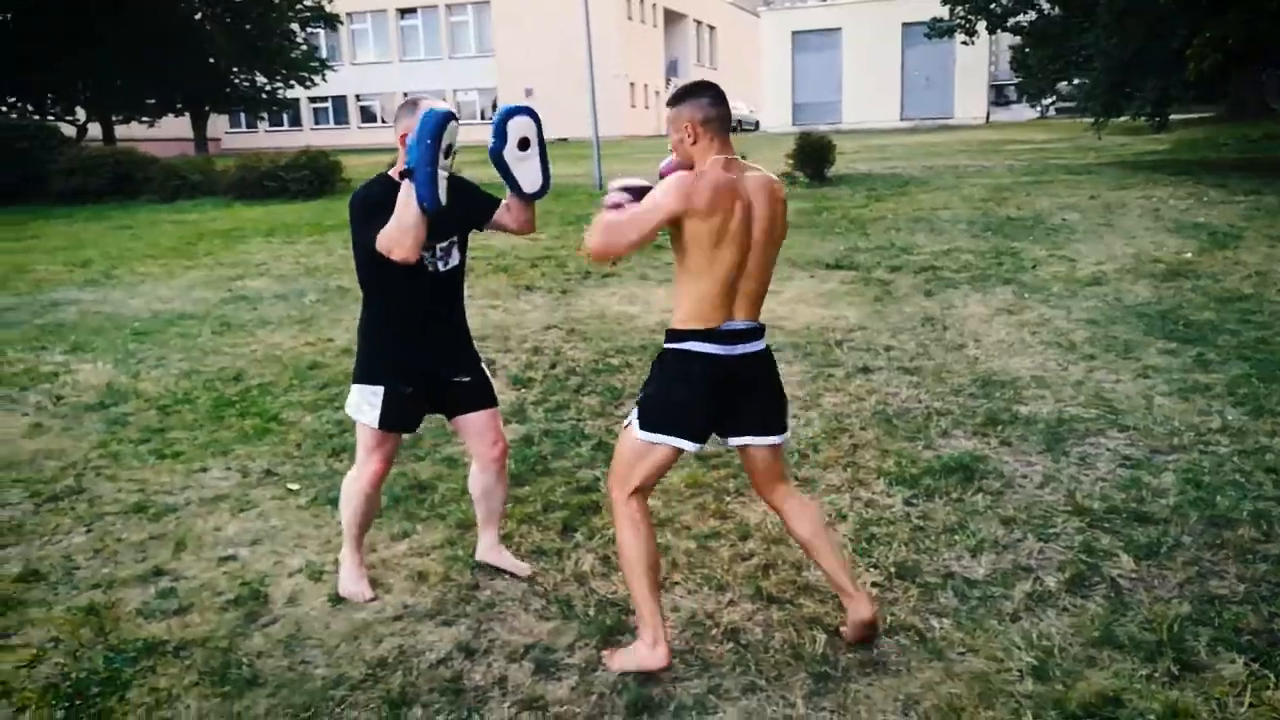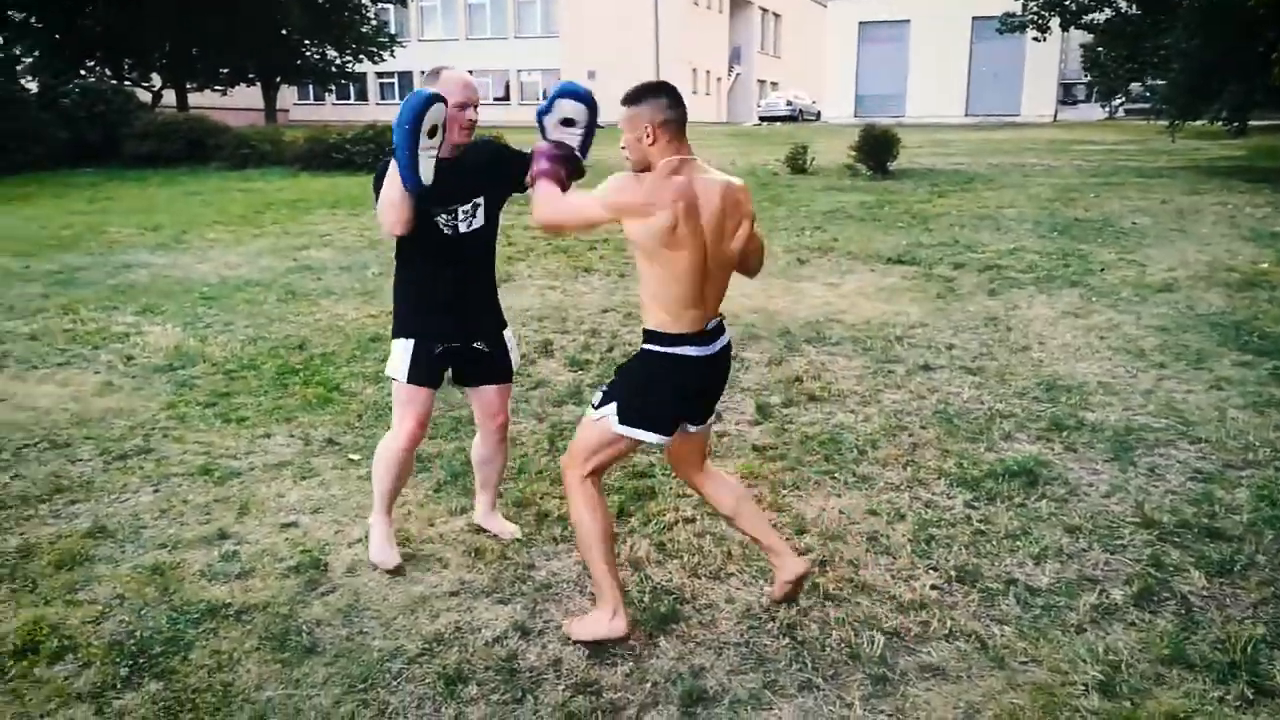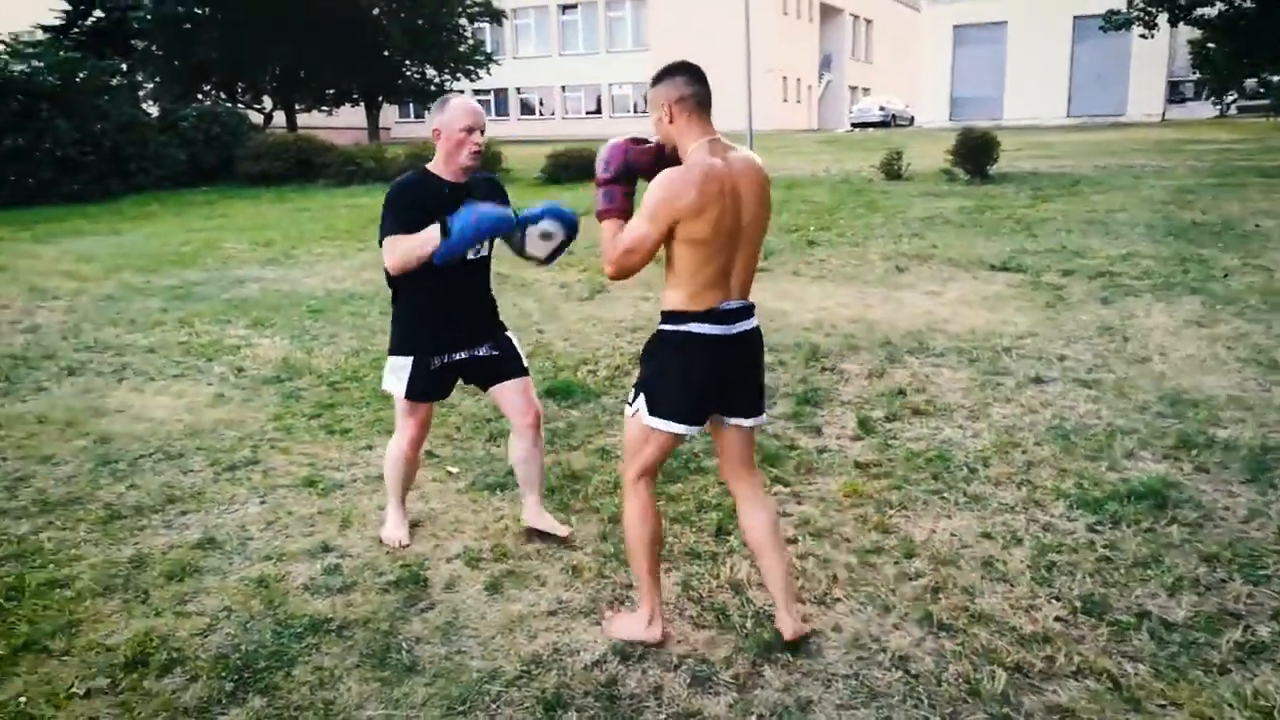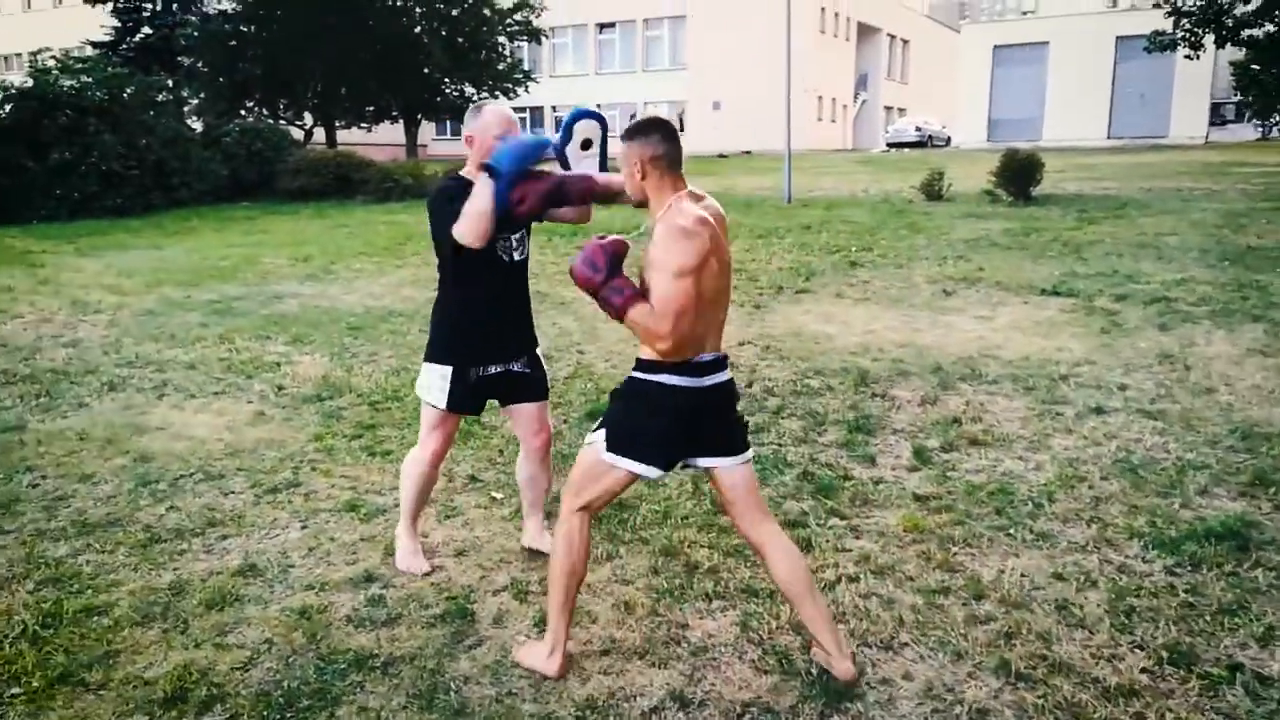
dt=0.5s
person 1, frame 1
left shoulder: (689, 184)
right shoulder: (772, 190)
left elbow: (599, 246)
left wrist: (617, 203)
left hip: (692, 361)
right hip: (752, 354)
left knee: (626, 492)
right knee: (778, 487)
left ankle: (653, 642)
right ankle: (856, 600)
person 1, frame 2
left shoulder: (638, 191)
right shoulder: (731, 192)
left elbow: (547, 215)
right elbow: (751, 263)
left wrist: (544, 165)
left hip: (665, 362)
right hip: (711, 352)
left knee: (579, 469)
right knee: (693, 467)
left ankle: (609, 611)
right ankle: (785, 560)
person 1, frame 3
left shoulder: (676, 182)
right shoulder: (753, 168)
left elbow: (616, 264)
left wrist: (612, 188)
left hip: (687, 344)
right hip: (742, 338)
left knee: (636, 474)
right knee: (744, 481)
left ankle: (647, 615)
right ankle: (788, 614)
person 1, frame 4
left shoulder: (676, 232)
right shoulder: (705, 207)
left elbow: (666, 337)
left wrist: (610, 287)
left hip: (659, 392)
right hip: (714, 387)
left knee: (575, 506)
right knee: (756, 521)
left ankle: (552, 647)
right ankle: (834, 649)
person 2, frame 1
left shoulder: (455, 191)
right shoulder: (372, 198)
left elbow: (521, 222)
right elbow: (404, 250)
right wrist: (415, 177)
left hip: (453, 351)
right hip: (390, 359)
left knee: (492, 447)
right knee: (372, 466)
left ankle: (490, 544)
right ankle: (351, 558)
person 2, frame 2
left shoulder: (488, 157)
right shoulder: (399, 166)
right elbow: (396, 224)
right wrist: (408, 149)
left hip: (482, 319)
right hip: (422, 323)
left knee: (496, 422)
right knee: (409, 429)
left ankle: (485, 509)
right ankle: (380, 523)
person 2, frame 3
left shoulder: (488, 188)
right shoulder: (407, 192)
right elbow: (395, 261)
right wrist: (448, 230)
left hip: (484, 330)
right hip: (422, 337)
left knee: (528, 415)
right knee: (411, 433)
left ankle: (533, 507)
right ankle: (395, 510)
person 2, frame 4
right shoulder: (447, 194)
left elbow: (577, 213)
right elbow: (472, 236)
right wrist: (492, 175)
left hip: (516, 342)
right hip: (459, 346)
left knee: (538, 438)
right knee: (433, 446)
left ankle: (534, 529)
right ankle: (406, 532)
